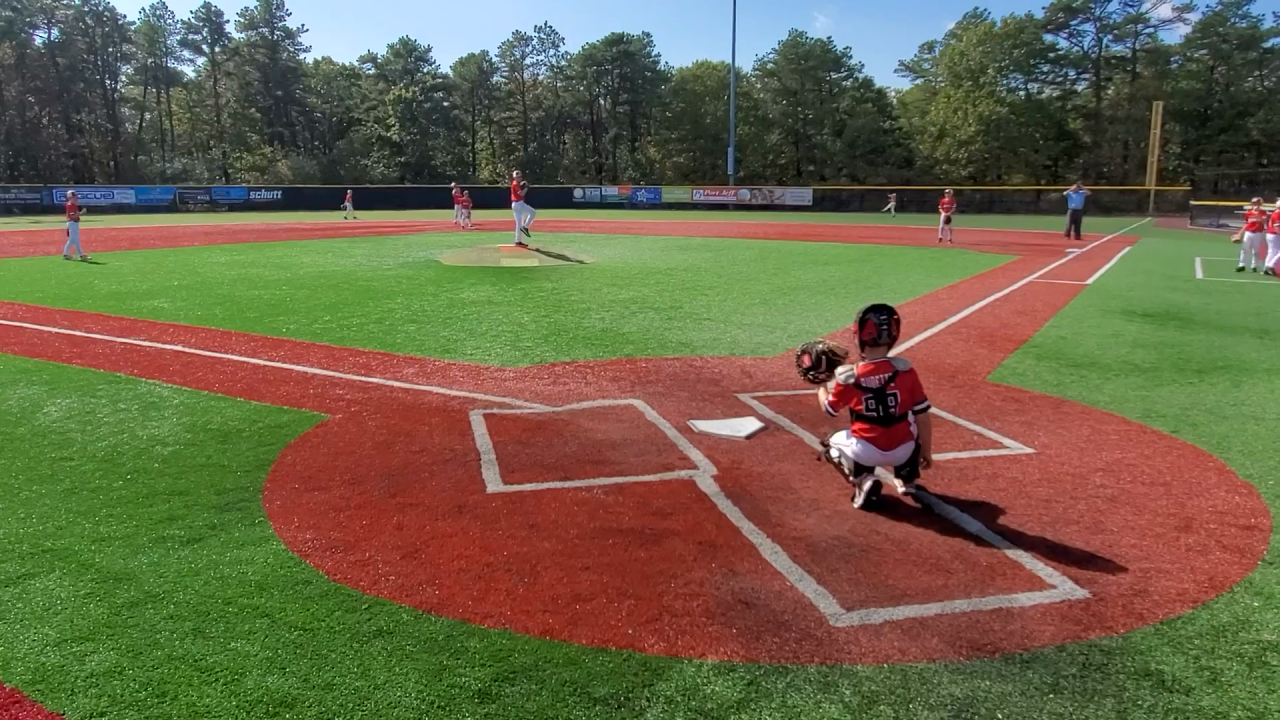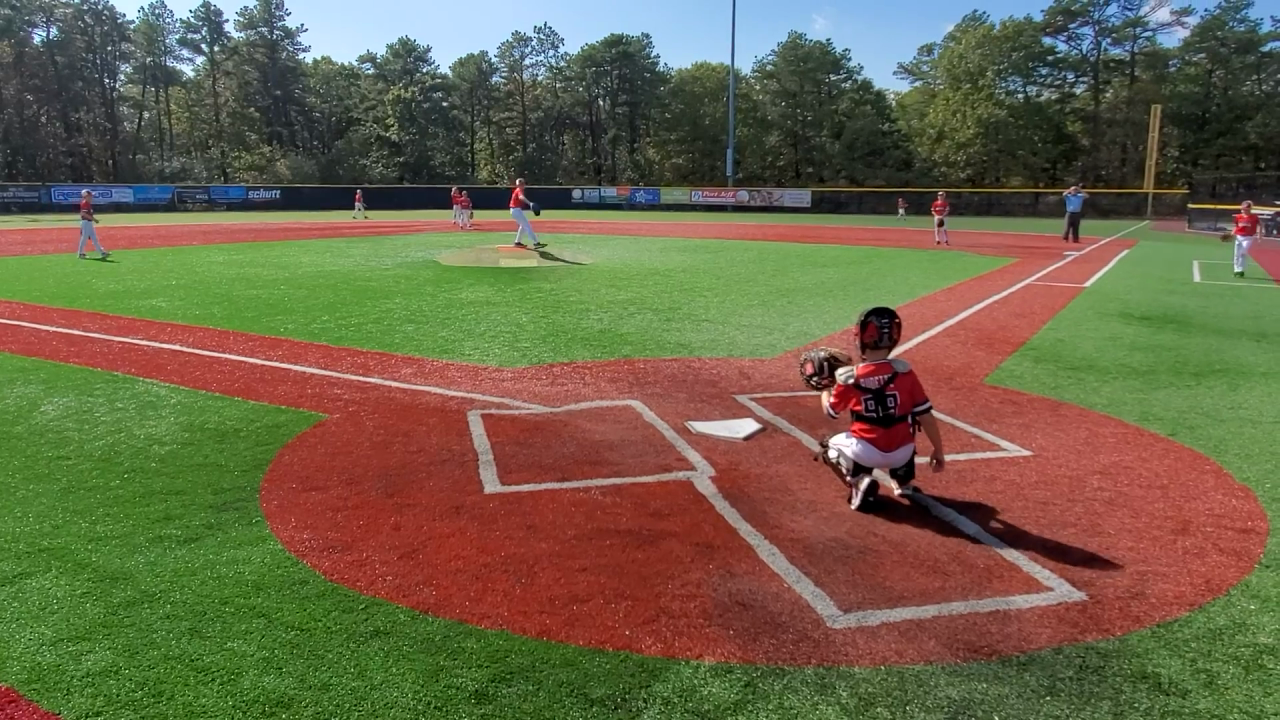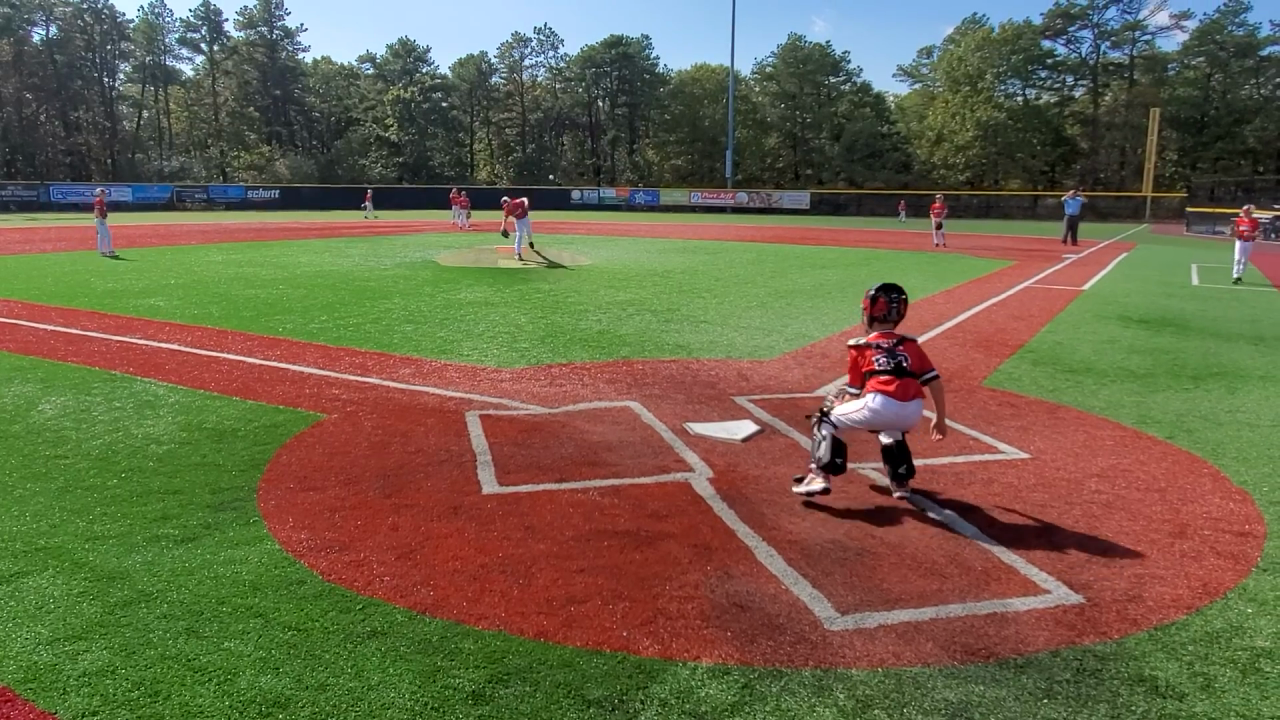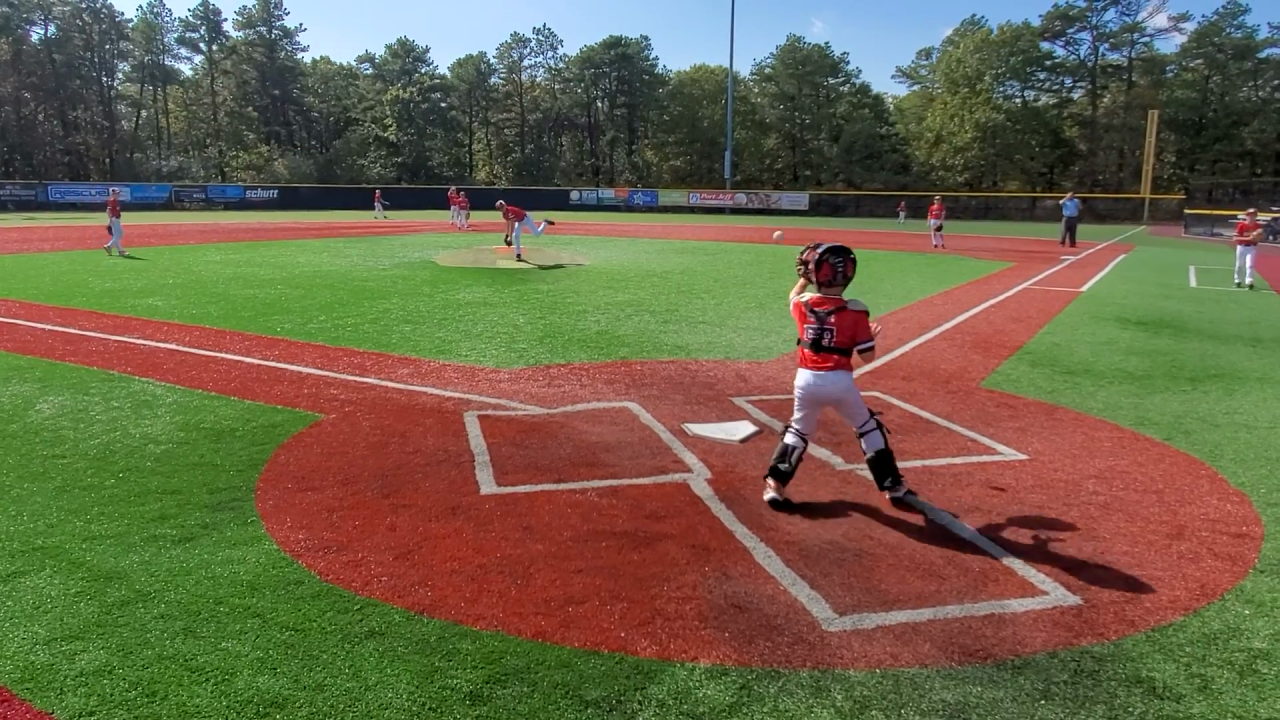
dt=0.5s
person 1, frame 1
left shoulder: (849, 377)
right shoulder: (905, 370)
left elbow: (828, 409)
right elbow: (923, 417)
left wrist: (821, 383)
right wrist: (926, 450)
left hip: (866, 452)
right hip: (903, 451)
left knee: (832, 444)
left ankle: (863, 481)
right ankle: (907, 478)
person 1, frame 2
left shoulder: (849, 378)
right shoulder: (904, 372)
left elbow: (830, 411)
right elbow: (926, 417)
left wrist: (824, 389)
right wrist: (938, 450)
left hip: (866, 453)
right hip: (902, 453)
left knee: (830, 447)
left ankle: (859, 480)
right ankle: (903, 479)
person 1, frame 3
left shoulder: (861, 347)
right shoulder: (910, 345)
left elbow: (854, 393)
right elbow: (937, 383)
left wrist: (836, 405)
right wrist: (940, 418)
left hip: (879, 405)
right hip: (912, 411)
left knee: (825, 421)
right knee: (890, 428)
left ankle: (820, 475)
right ankle: (901, 483)
person 1, frame 4
left shoulder: (802, 304)
right shoulder: (855, 312)
right elbow: (867, 356)
left wrist: (804, 277)
right wrist: (872, 336)
left hip: (806, 380)
right hip: (839, 380)
left knee: (798, 430)
right knee: (868, 427)
left ankle: (775, 483)
right ankle: (892, 485)
